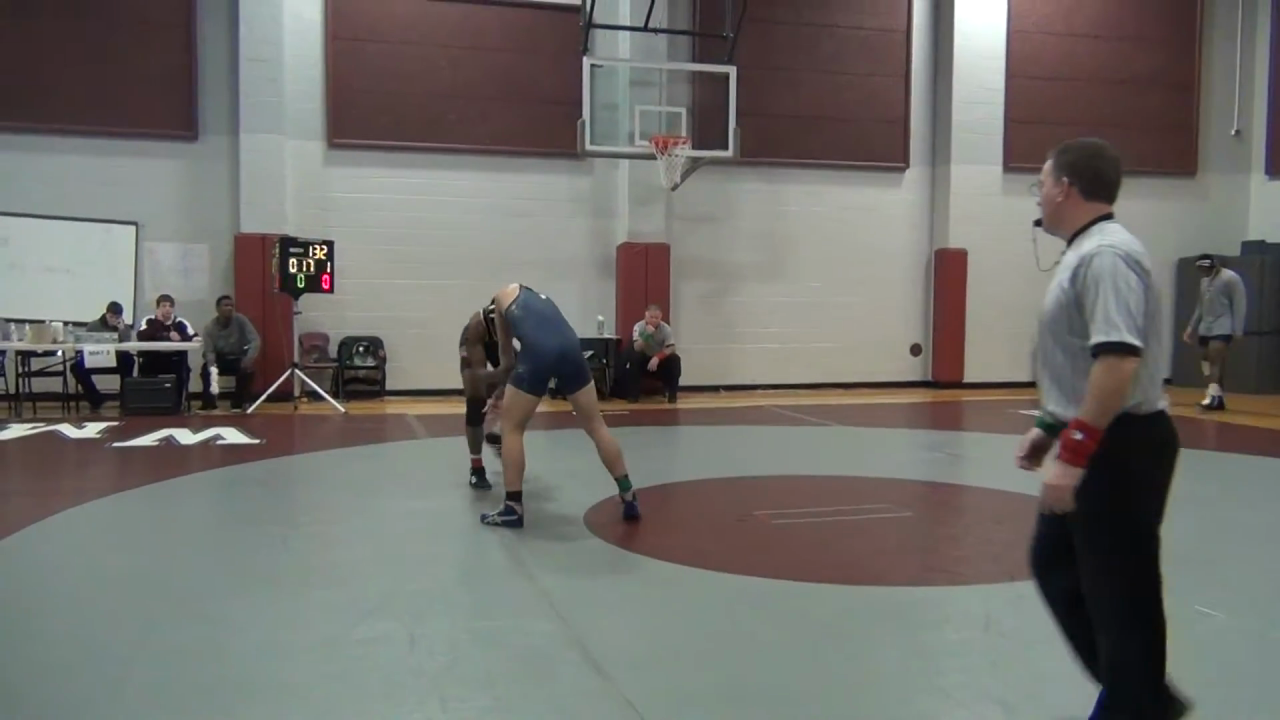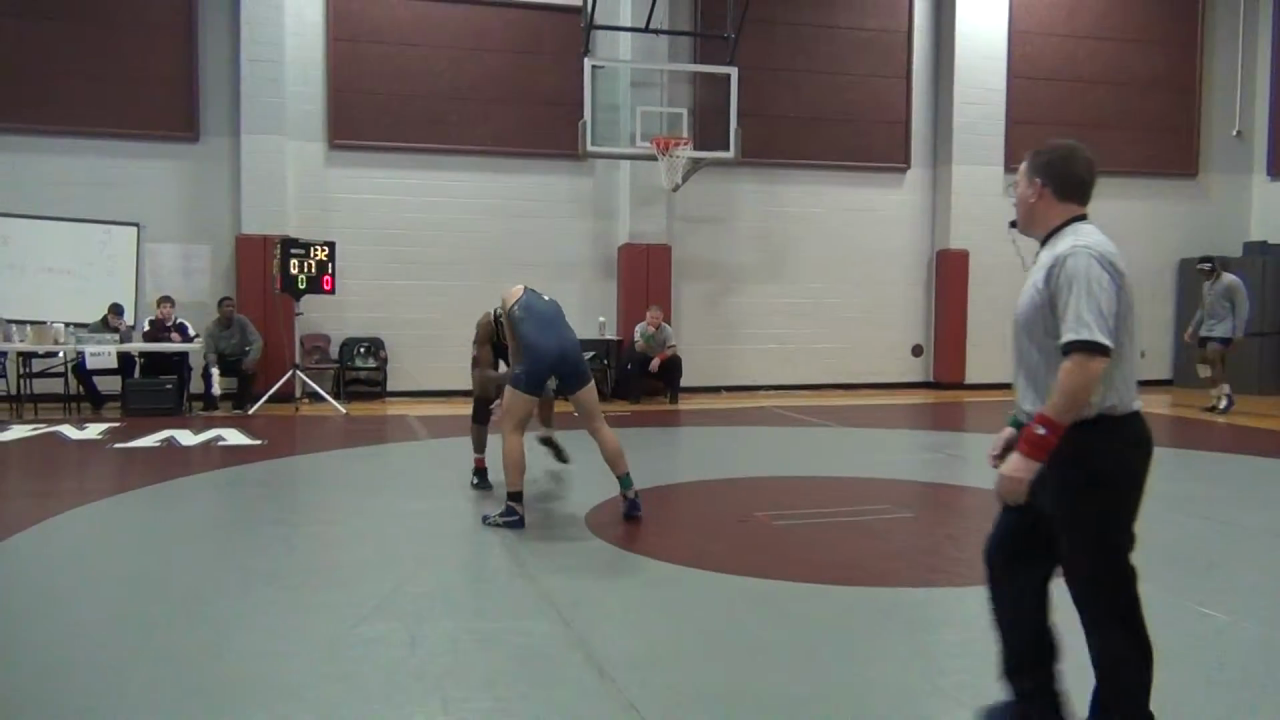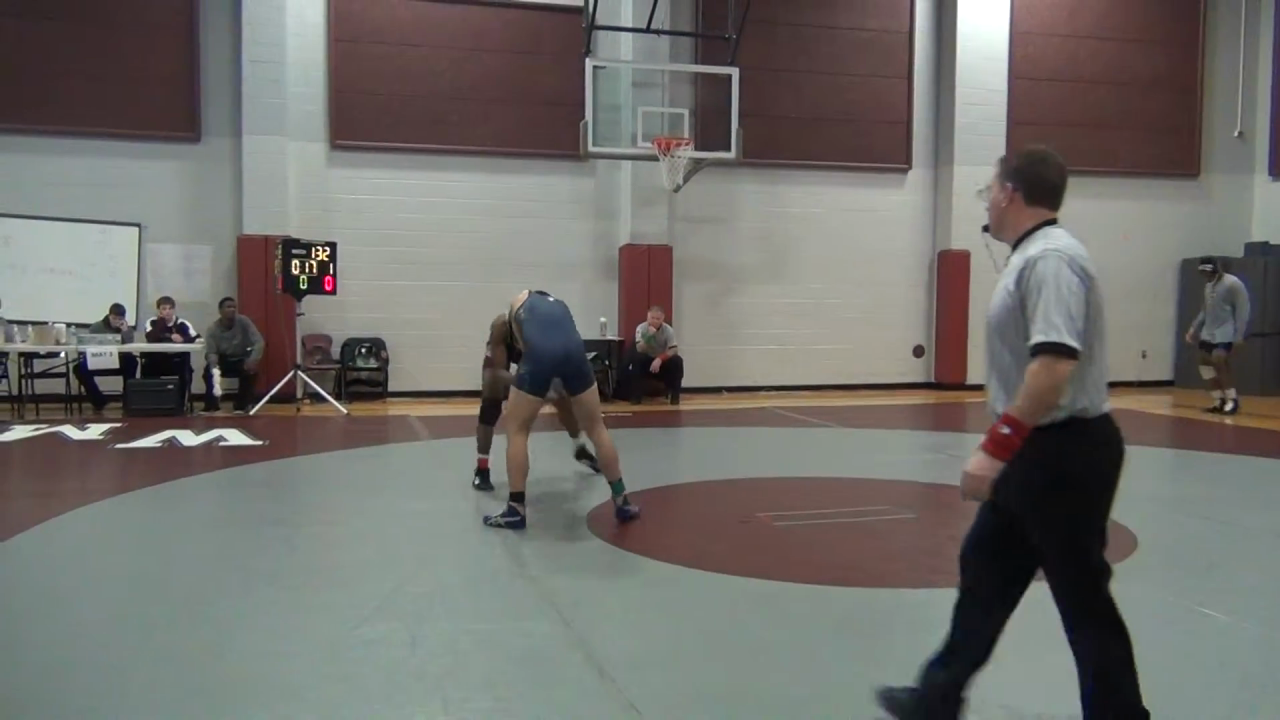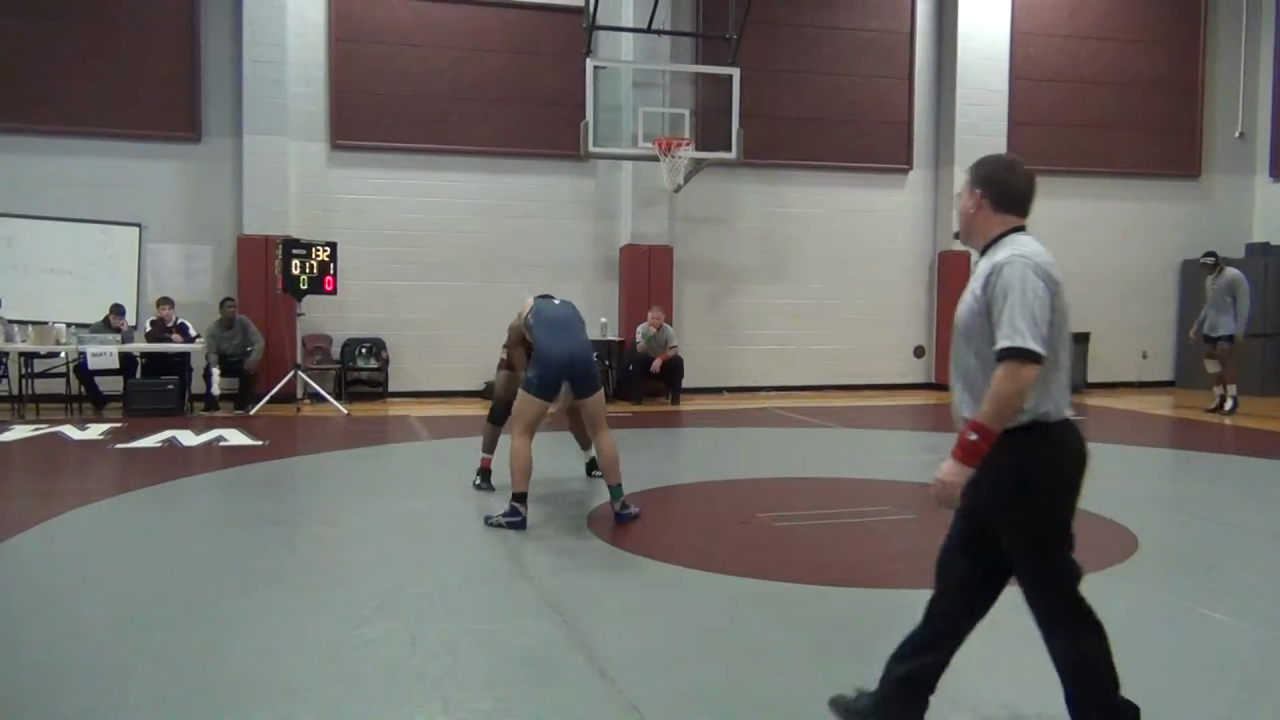
dt=0.1s
person 1, frame 1
left shoulder: (1106, 255)
right shoulder: (1087, 252)
left elbow: (1119, 365)
left wrist: (1070, 453)
right wrist: (1050, 429)
left hip: (1117, 453)
right hip: (1096, 448)
left knee: (1120, 596)
right knee: (1056, 570)
person 1, frame 2
left shoulder: (1079, 254)
right shoulder: (1062, 253)
left elbow: (1088, 364)
left wrist: (1034, 449)
right wrist: (1023, 428)
left hip: (1092, 453)
right hip: (1069, 448)
left knee: (1104, 597)
right knee: (1009, 562)
person 1, frame 3
left shoulder: (1050, 258)
right shoulder: (1033, 256)
left elbow: (1055, 365)
left wrist: (995, 449)
right wrist: (1005, 445)
left hip: (1065, 455)
right hip: (1040, 452)
left knee: (1081, 598)
right knee: (985, 574)
person 1, frame 4
left shoulder: (1016, 264)
right shoulder: (1003, 262)
left elbow: (1020, 371)
left wrist: (965, 455)
right wrist: (975, 451)
left hip: (1028, 458)
right hip: (1007, 456)
left knee: (1054, 599)
right knee: (960, 583)
person 2, frame 1
left shoulder: (506, 294)
right shoulder: (544, 301)
left elbow: (505, 348)
left hip: (537, 351)
right hip: (570, 347)
left knee: (511, 428)
right knee: (596, 426)
left ankle: (513, 508)
right ankle: (628, 498)
person 2, frame 2
left shoulder: (512, 295)
right shoulder: (549, 302)
left elbow: (514, 347)
left hip: (536, 351)
right hip: (569, 348)
left knee: (511, 429)
right knee: (597, 425)
left ankle: (514, 509)
right ankle: (630, 496)
person 2, frame 3
left shoulder: (521, 300)
right shoulder: (561, 306)
left elbow: (521, 346)
left hip: (539, 354)
right hip: (573, 351)
left knee: (516, 430)
right knee: (596, 428)
left ankle: (516, 509)
right ankle: (620, 501)
person 2, frame 4
left shoulder: (528, 306)
right shoulder: (571, 308)
left hip: (548, 357)
right hip: (581, 353)
left knee: (521, 433)
right knee: (600, 432)
left ankle: (517, 510)
right ankle: (620, 505)
